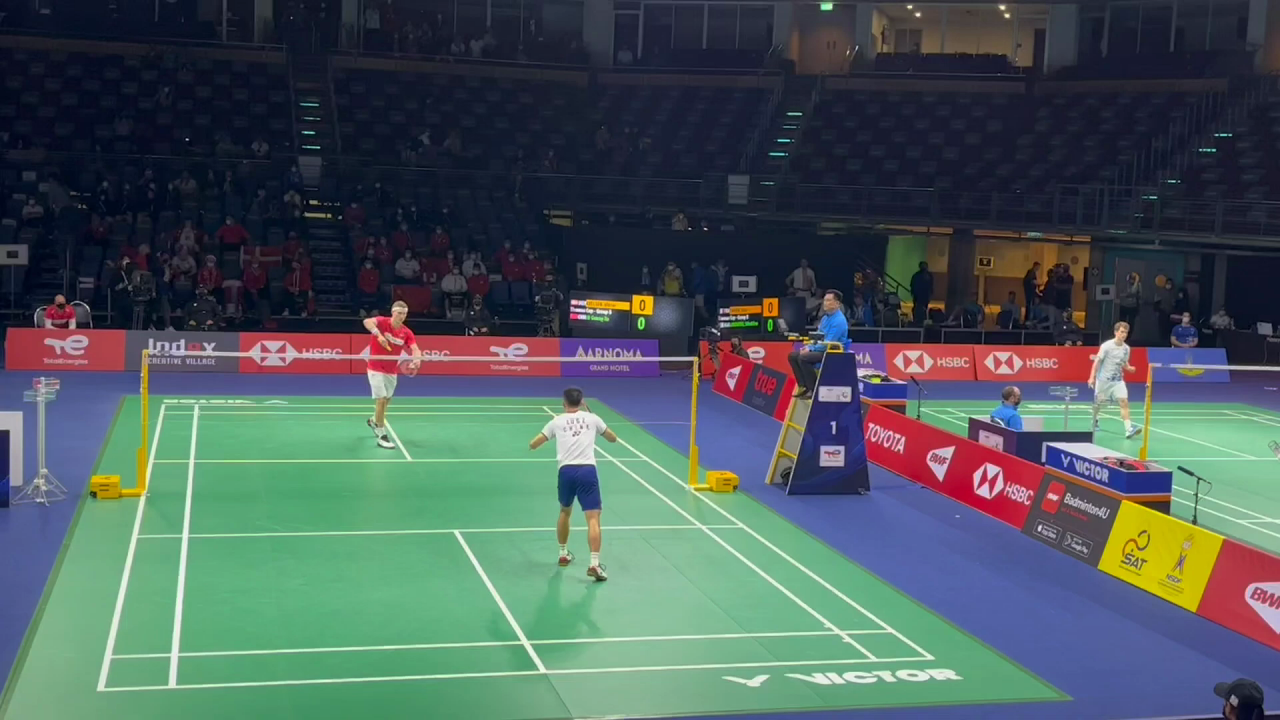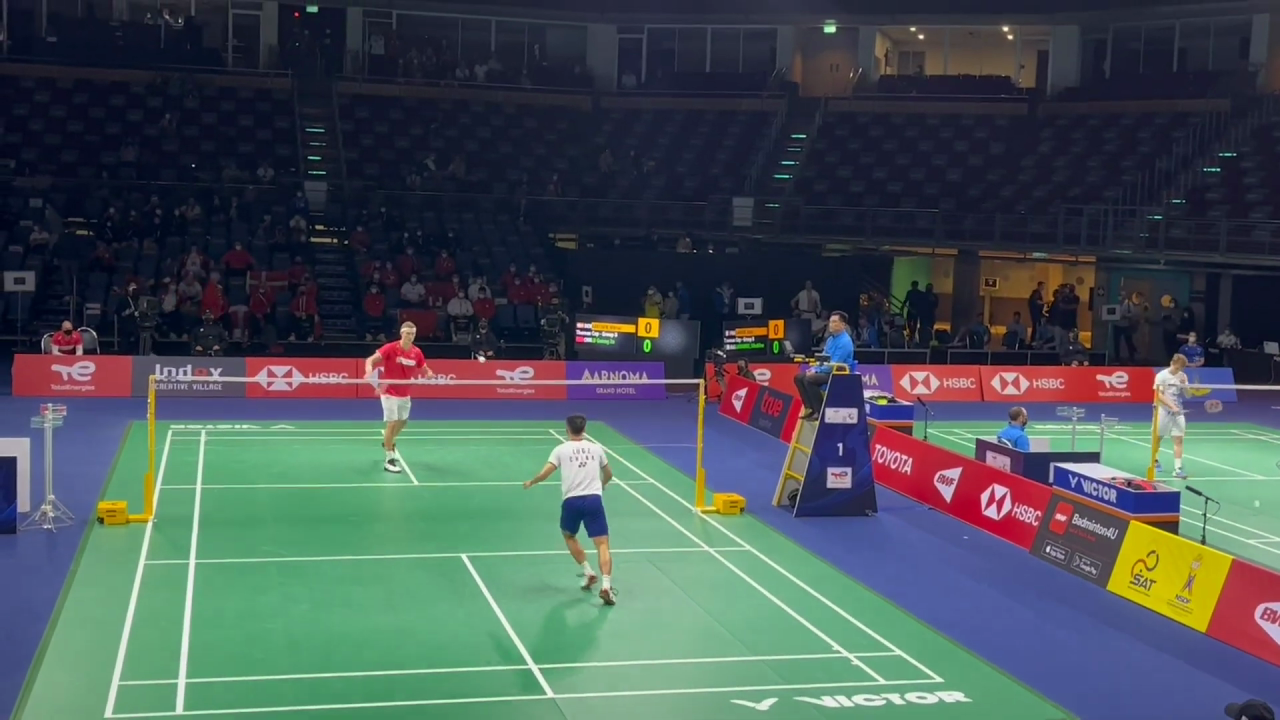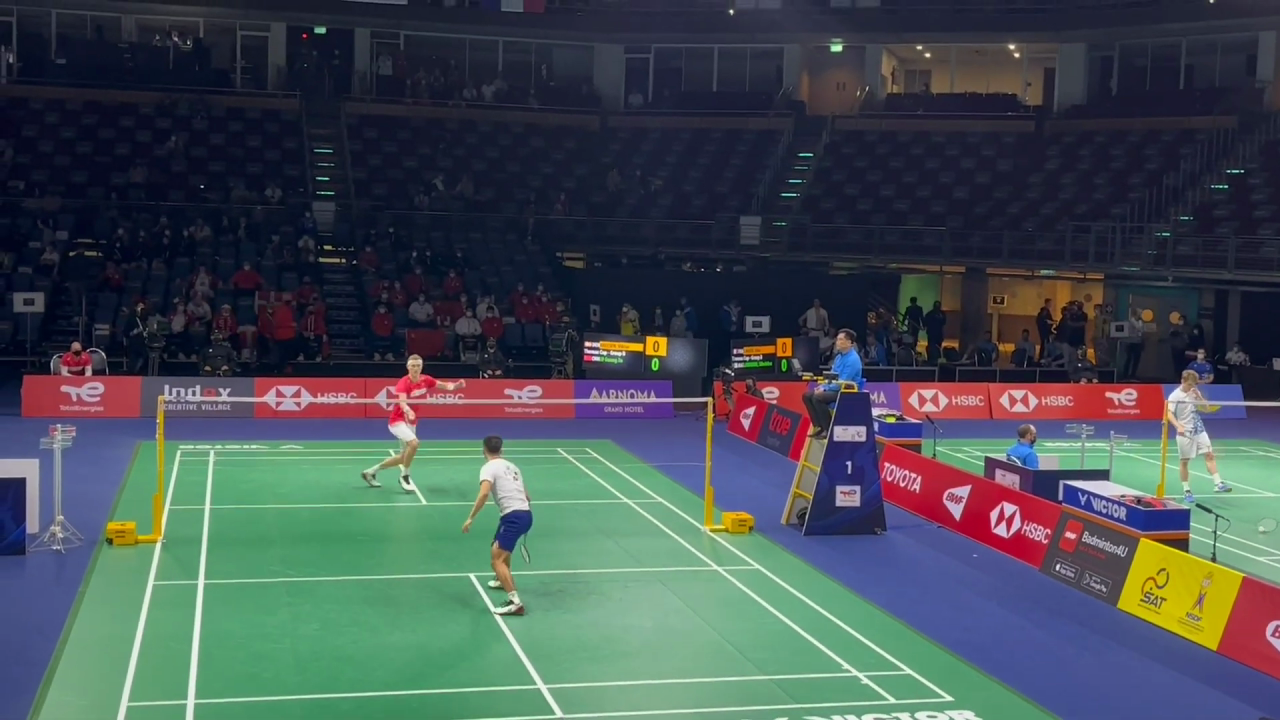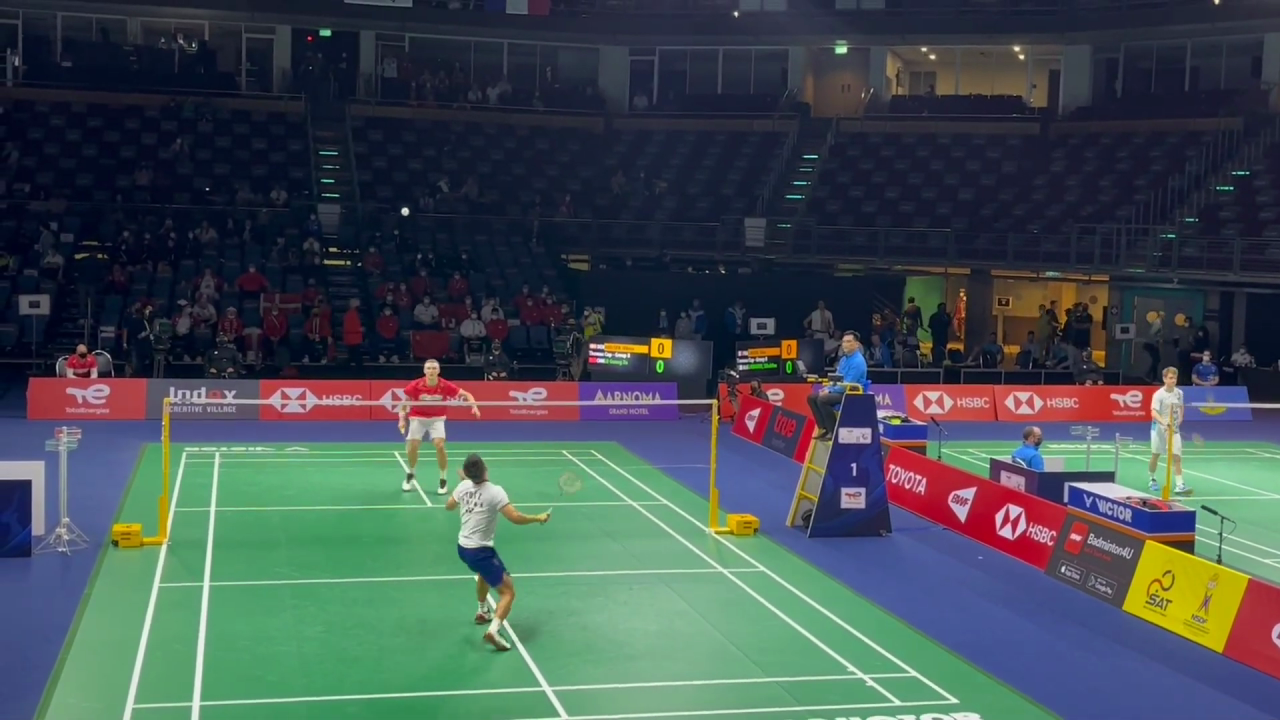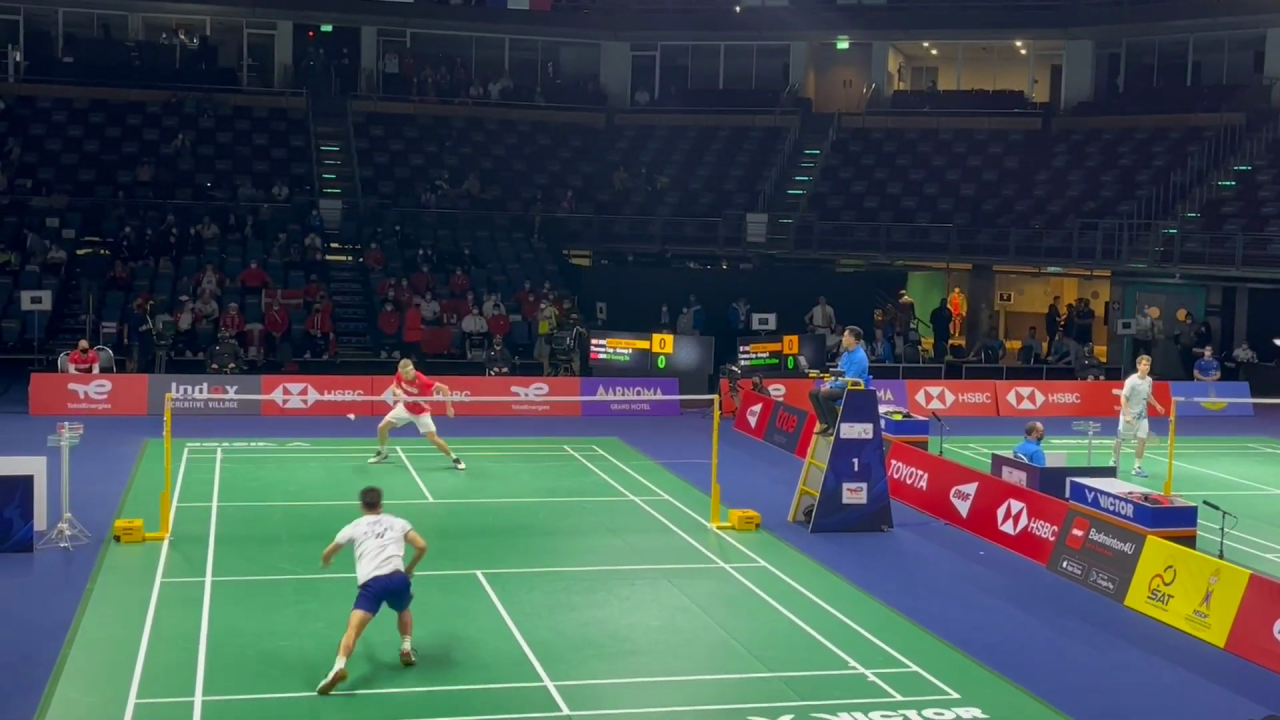
dt=1s
person 1, frame 1
left shoulder: (557, 421)
right shoulder: (592, 418)
left elbow: (533, 444)
right elbow: (613, 438)
left wrist: (534, 444)
left hip: (566, 471)
right hip: (587, 470)
left knee: (565, 511)
right knee: (593, 518)
left ankle: (563, 554)
right ankle: (594, 564)
person 1, frame 2
left shoulder: (561, 450)
right shoulder: (597, 448)
left elbow: (544, 474)
right elbow: (608, 476)
left wrist: (530, 482)
right wrist: (600, 485)
left hip: (572, 503)
right hip: (594, 500)
left knee: (569, 537)
right knee: (602, 545)
left ankle: (589, 573)
right ankle: (606, 583)
person 1, frame 3
left shoulder: (489, 468)
right shoulder: (511, 466)
left elbow: (484, 493)
left wrist: (470, 518)
left hip: (513, 517)
right hip: (526, 515)
left knee: (497, 560)
right knee: (502, 550)
left ankle: (516, 603)
right ankle: (502, 580)
person 1, frame 4
left shoulder: (463, 486)
right shoulder: (494, 492)
left elbow: (449, 506)
right elbow: (515, 518)
right wrist: (538, 519)
left hip: (463, 548)
right hip: (480, 551)
left knee: (485, 573)
right knee: (507, 591)
left ankle: (482, 611)
right ankle: (494, 631)
person 1, frame 5
left shoulder: (353, 527)
right shoulder: (397, 522)
left elbow: (327, 555)
right elbow: (420, 545)
left wrist: (325, 565)
right wrist: (410, 569)
left hip: (372, 583)
right hip: (398, 580)
left knee: (353, 631)
right knee: (404, 612)
left ankle: (338, 669)
right ankle: (407, 649)
